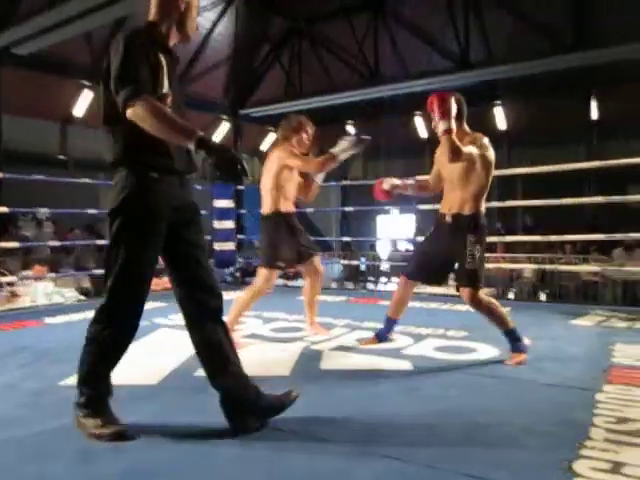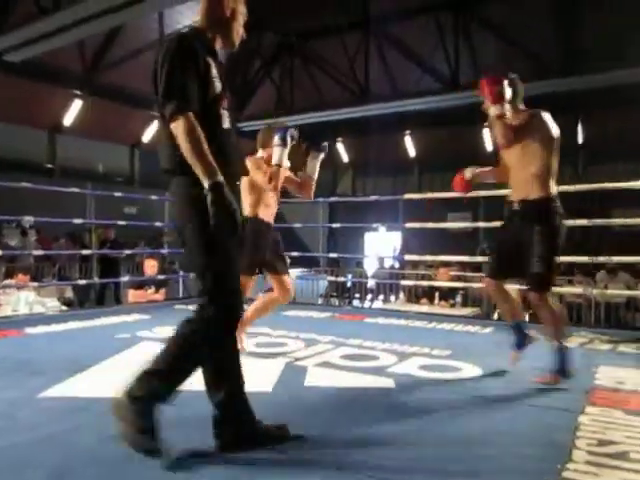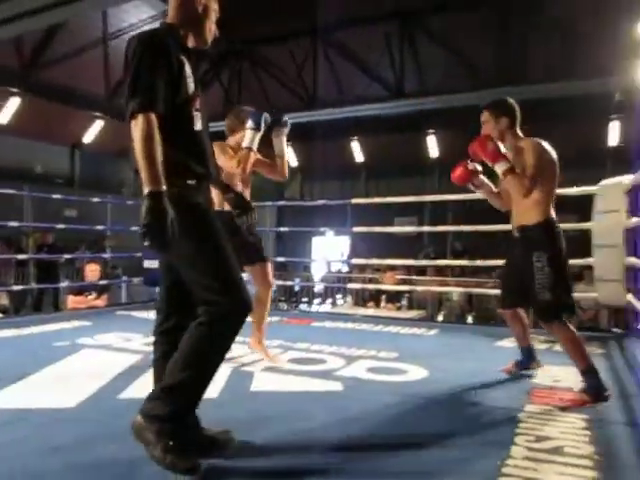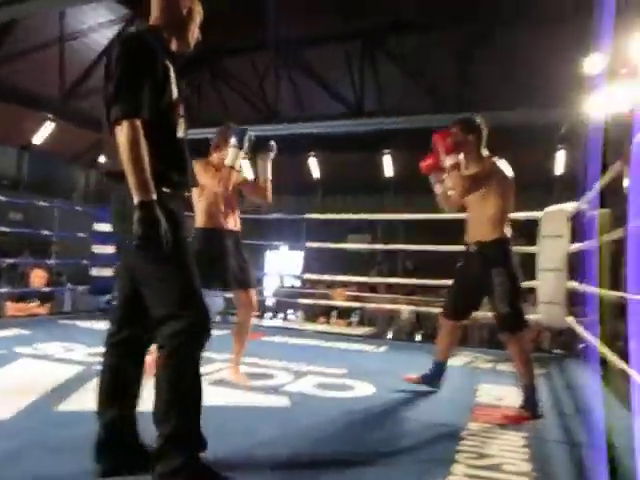
dt=0.3s
person 1, frame 1
left shoulder: (162, 55)
right shoulder: (133, 44)
right elbow: (135, 105)
right wrist: (201, 142)
left hip: (172, 187)
right hip: (142, 185)
left knee: (202, 296)
right knee: (124, 299)
left ankle: (241, 400)
right ankle: (91, 403)
person 1, frame 2
left shoulder: (208, 59)
right shoulder: (184, 47)
right elbow: (180, 118)
left wrist: (227, 187)
right wrist: (215, 183)
left hip: (215, 194)
right hip: (200, 193)
left knee: (226, 309)
right knee: (220, 306)
left ankle: (234, 420)
right ankle: (142, 395)
person 1, frame 3
left shoulder: (178, 57)
right shoulder: (153, 45)
right elbow: (144, 119)
left wrist: (219, 188)
right wrist: (155, 193)
left hip: (188, 195)
right hip: (175, 195)
left knee: (179, 315)
right knee: (227, 301)
left ankle: (176, 426)
right ankle: (160, 415)
person 1, frame 4
left shoulder: (157, 58)
right shoulder: (138, 47)
right elbow: (127, 125)
right wrist: (144, 202)
left hip: (157, 204)
right hip: (150, 205)
left knee: (132, 326)
right knee: (185, 321)
person 2, frame 1
left shoulder: (480, 144)
right shoulder: (442, 150)
left elbow: (452, 157)
right elbow: (433, 183)
left wrist: (445, 121)
right wrist: (400, 185)
left hip: (468, 227)
right hip: (444, 226)
left knee: (470, 291)
right knee: (407, 279)
left ankle: (517, 342)
right ankle: (385, 332)
person 2, frame 2
left shoulder: (538, 119)
right shoulder: (511, 127)
left elbow: (505, 140)
left wrist: (497, 105)
right wrist: (479, 174)
left hip: (540, 212)
right hip: (515, 212)
left knee: (536, 292)
right knee: (492, 281)
left ankle: (561, 362)
right ankle: (521, 336)
person 2, frame 3
left shoulder: (537, 149)
right shoulder: (511, 154)
left elbow: (525, 191)
right elbow: (504, 202)
left wrist: (500, 161)
right wrist: (477, 181)
left hip: (541, 238)
right hip: (521, 239)
left knee: (552, 318)
right knee: (508, 307)
left ankle: (595, 386)
right ankle: (528, 356)
person 2, frame 4
left shoulder: (495, 167)
right shoulder: (470, 170)
left elbow: (461, 189)
right elbow: (450, 205)
left wrist: (449, 157)
right wrist: (437, 177)
left hip: (494, 253)
right hip: (473, 253)
left knee: (511, 330)
right knee: (450, 318)
left ankle: (531, 402)
right ankle: (435, 375)
person 3, frame 1
left shoulder: (293, 160)
right shoulder: (281, 153)
left elbow: (306, 196)
right elbow: (314, 167)
left wrist: (319, 174)
right wrist: (342, 149)
left hip: (289, 221)
right hip: (275, 222)
left knee: (316, 272)
right knee: (264, 283)
left ankle: (312, 322)
right ankle: (228, 325)
person 3, frame 2
left shoulder: (282, 169)
right shoulder: (252, 162)
left elbow: (307, 193)
right elbow: (271, 185)
left wrist: (314, 161)
right wrist: (280, 151)
left hip: (268, 231)
right hip: (252, 228)
left knee: (284, 292)
right knee: (242, 290)
left ankle: (240, 325)
person 3, frame 3
left shoulder: (251, 154)
right shoulder: (217, 148)
left elbow: (281, 174)
right elbow: (240, 168)
left wrist: (280, 139)
right wrist: (252, 135)
left hip: (245, 221)
right hip: (221, 220)
left knee: (266, 281)
left ankle: (257, 339)
person 3, frame 4
left shoulder: (237, 174)
right shoulder: (201, 166)
left elbow: (265, 198)
right elbow: (221, 186)
left wrist: (265, 162)
left hip: (232, 241)
right hip: (206, 238)
left knee: (248, 306)
left ankle: (235, 366)
